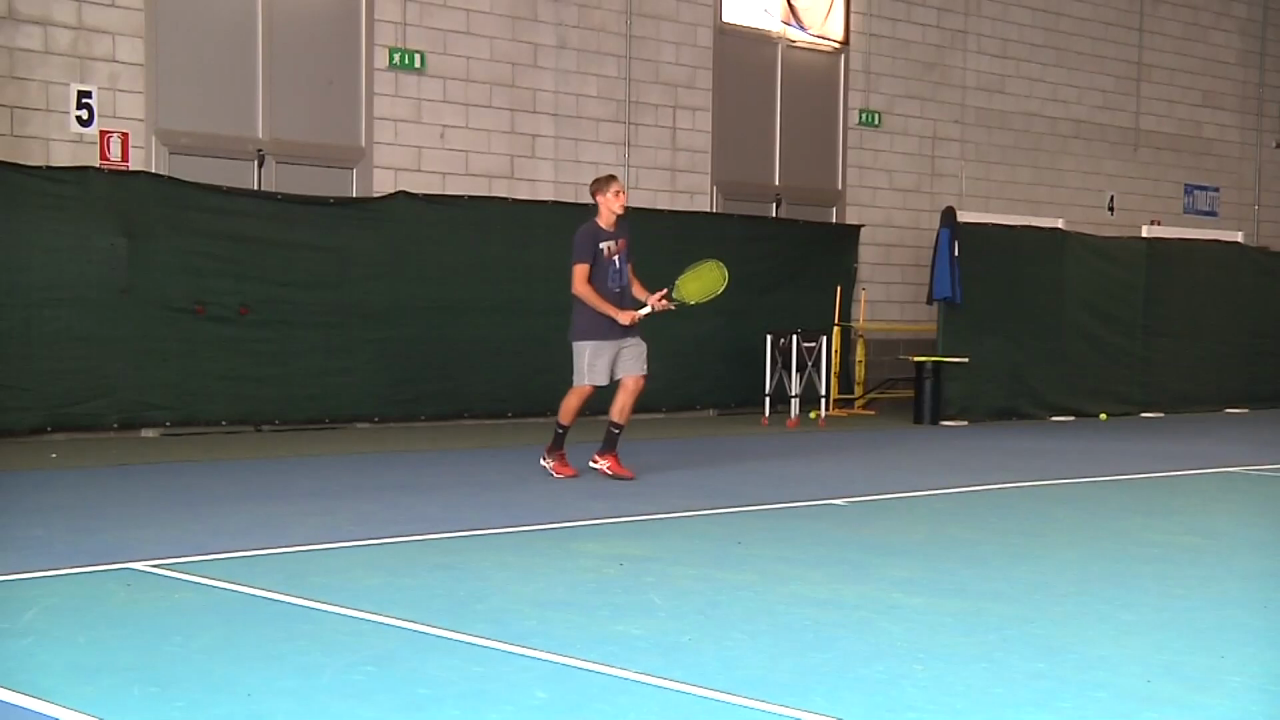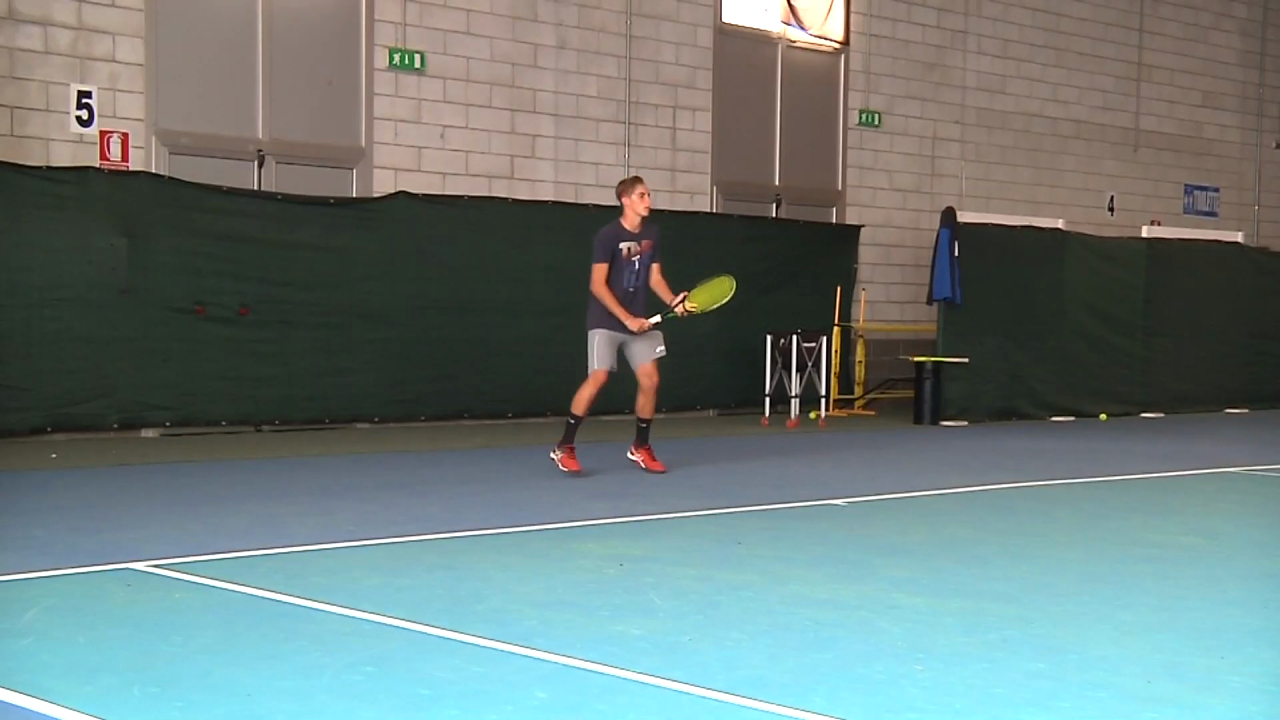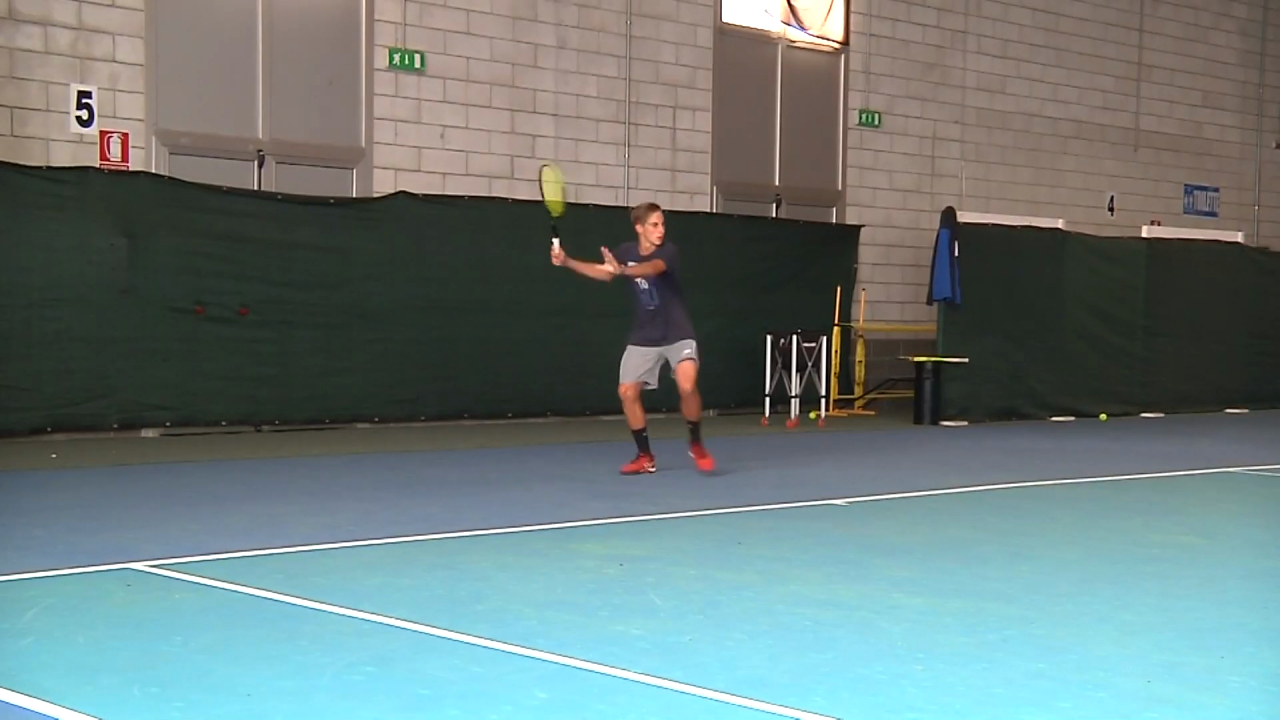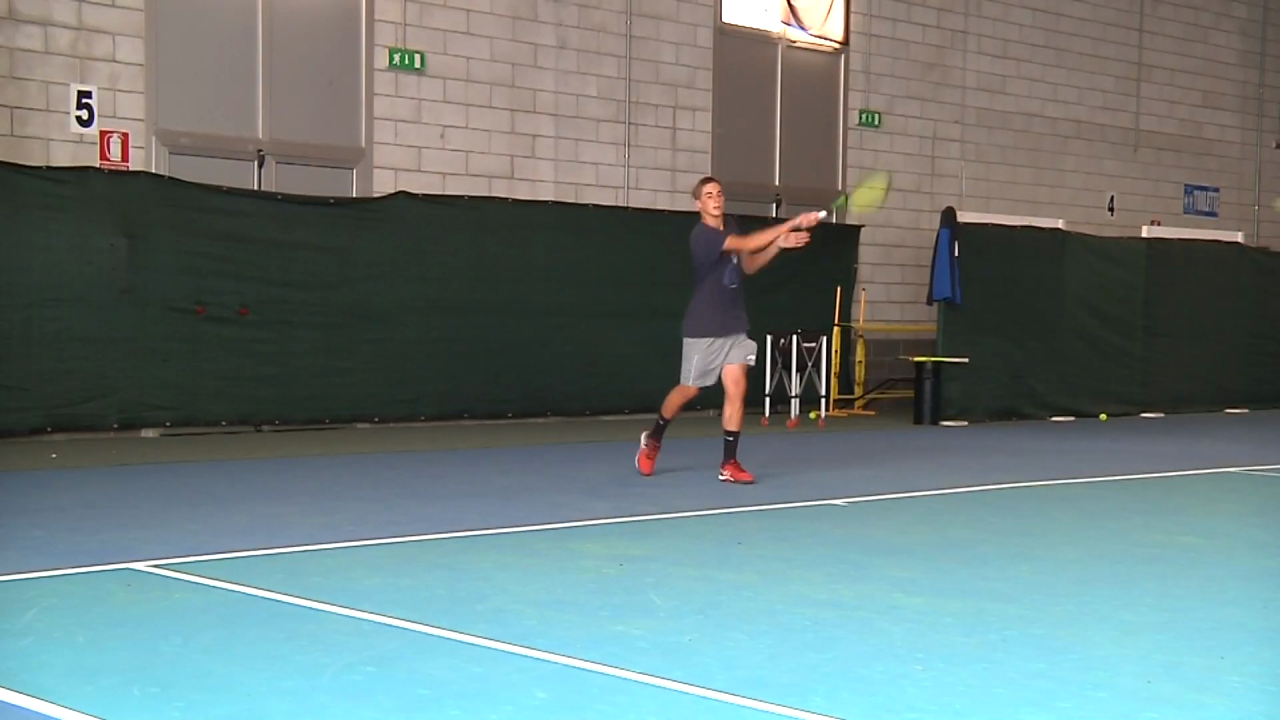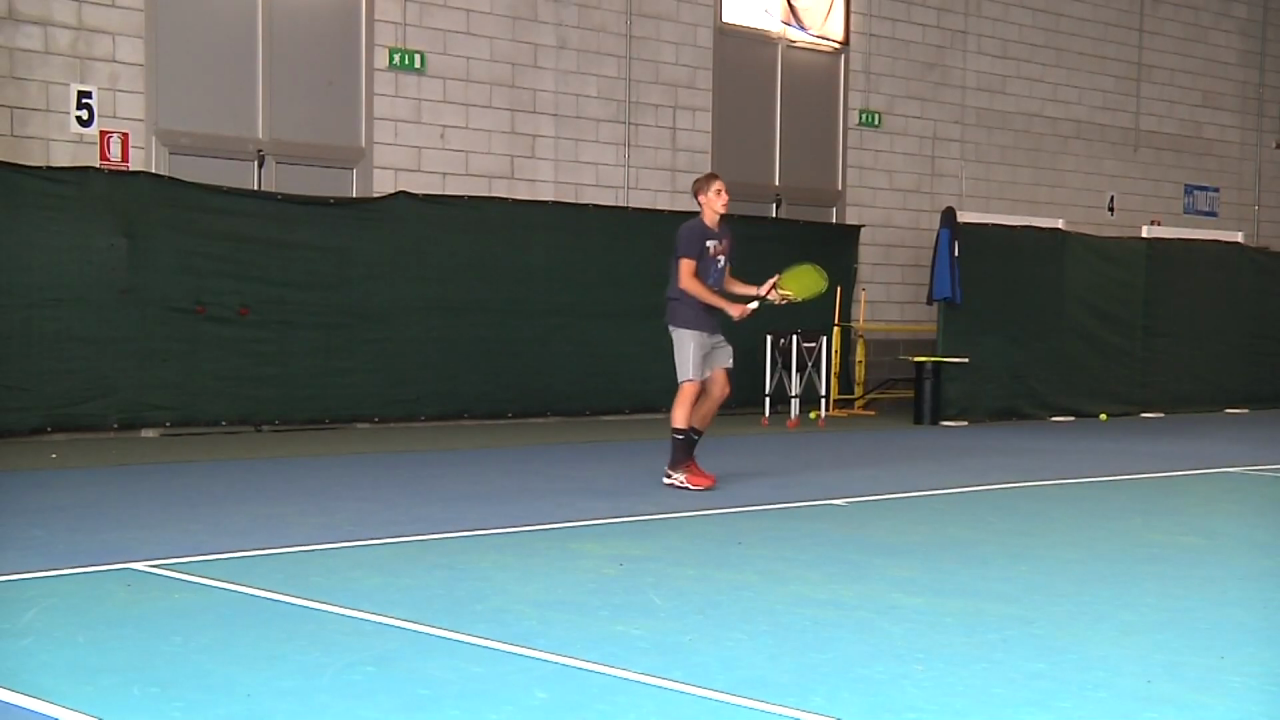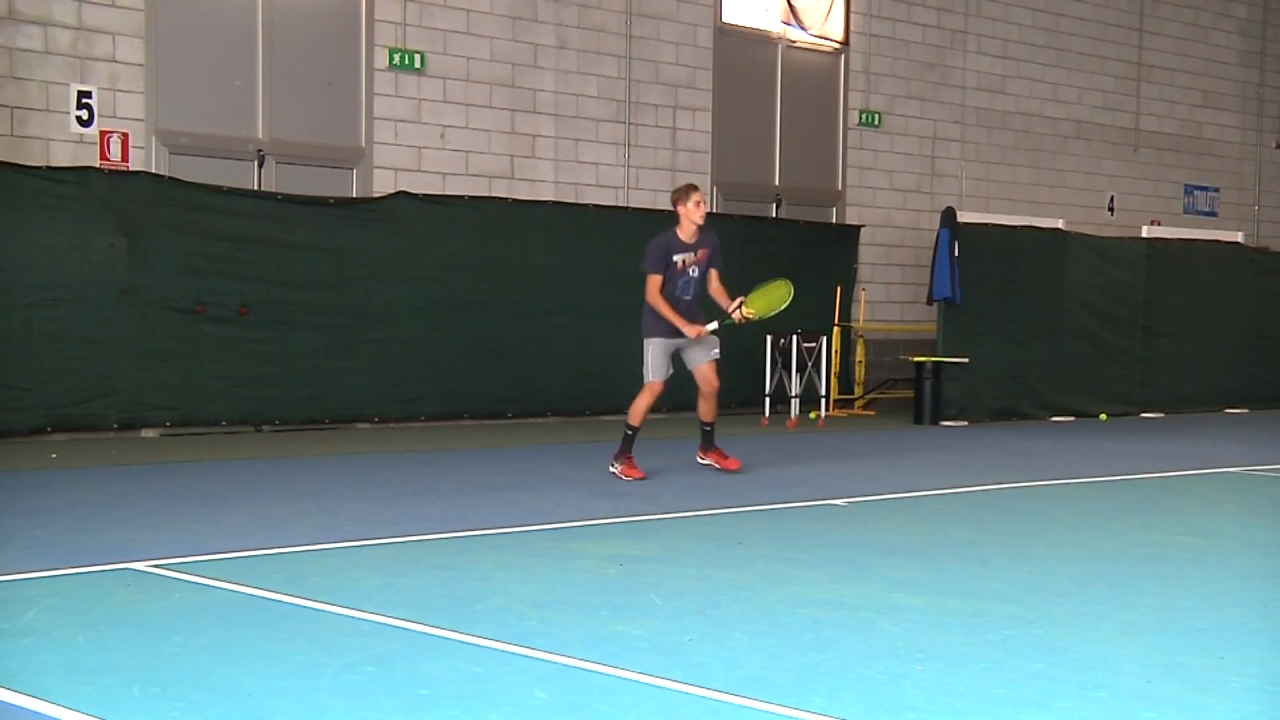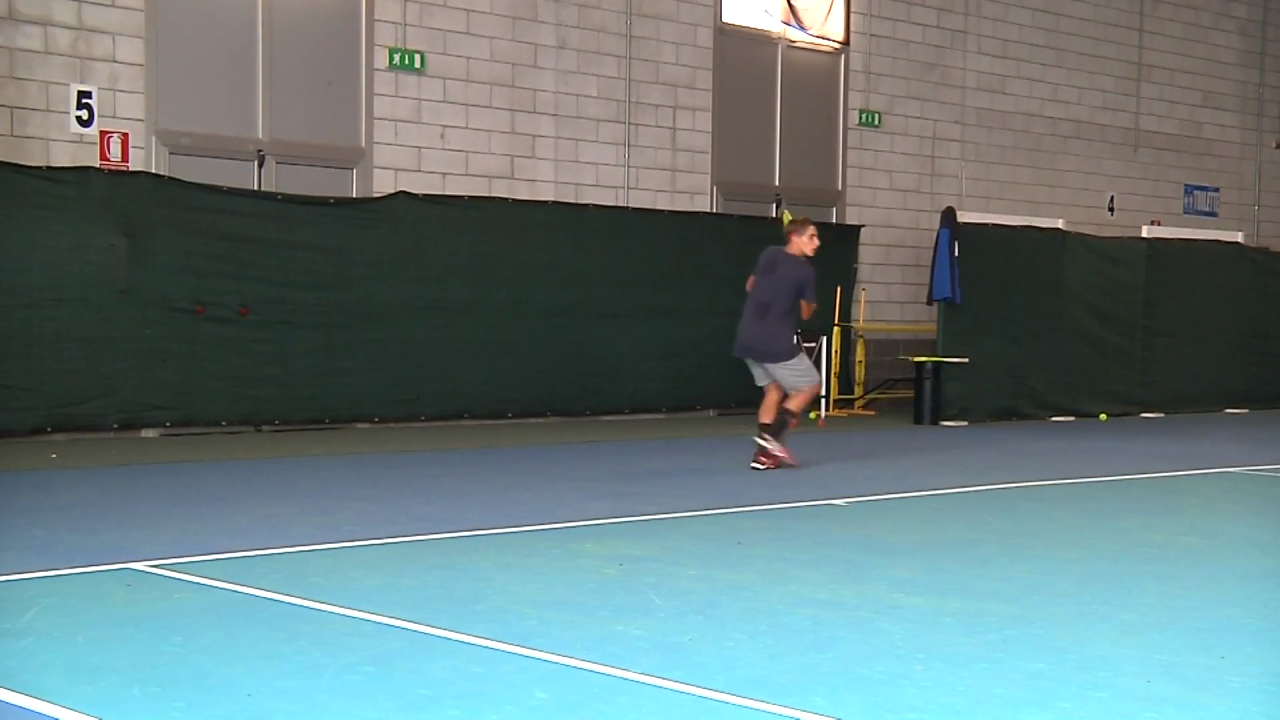
dt=0.7s
person 1, frame 1
left shoulder: (623, 232)
right shoulder: (587, 234)
right elbow: (578, 286)
left wrist: (648, 298)
right wrist: (617, 312)
left hip: (623, 328)
right hip: (593, 328)
left knee: (633, 383)
right knee: (585, 388)
left ankle: (606, 454)
right ankle: (553, 452)
person 1, frame 2
left shoulder: (652, 233)
right shoulder: (608, 235)
left elbow: (655, 277)
right elbow: (597, 285)
left wrist: (673, 301)
right wrist: (627, 319)
left hip: (636, 321)
right hip: (606, 320)
left knee: (650, 380)
right knee: (598, 377)
left ankle: (640, 447)
right ankle: (565, 446)
person 1, frame 3
left shoulder: (668, 251)
right shoulder: (625, 251)
left elbow: (651, 269)
right elbow: (604, 272)
left wrist: (622, 270)
right wrist: (566, 262)
left hip: (677, 334)
right hip: (643, 337)
left knee: (687, 386)
right knee: (627, 392)
left ankle: (696, 445)
right ankle: (644, 456)
person 1, frame 4
left shoulder: (730, 228)
right shoulder: (702, 235)
left elbow: (746, 266)
right elbow: (749, 244)
left wrist: (780, 244)
right wrist: (791, 225)
left hip: (734, 325)
right hip: (704, 327)
left knee: (736, 389)
right knee: (689, 389)
left ankle: (730, 464)
right ankle: (652, 439)
person 1, frame 5
left shoulder: (724, 234)
right shoulder: (691, 231)
right elbow: (686, 281)
left wrist: (759, 290)
right wrist: (729, 306)
left hip: (709, 323)
right hip: (687, 319)
left knee: (719, 390)
right knee: (691, 386)
left ankle: (685, 455)
right ankle: (676, 467)
person 1, frame 6
left shoulder: (710, 241)
right shoulder: (661, 244)
left elbow: (714, 284)
right elbow: (651, 294)
left wrist: (730, 306)
right wrist: (684, 326)
left hip: (692, 324)
right hip: (661, 326)
left knee: (711, 384)
right knee: (654, 387)
left ankle: (708, 449)
right ankle: (623, 457)
person 1, frame 7
left shoulder: (768, 254)
right shoulder: (804, 271)
left elbow: (750, 287)
right elbow: (805, 313)
right wrist: (811, 299)
left hip: (747, 339)
right hip: (776, 343)
left knee: (774, 389)
right knee: (812, 386)
left ankle: (764, 453)
right ankle: (772, 434)
